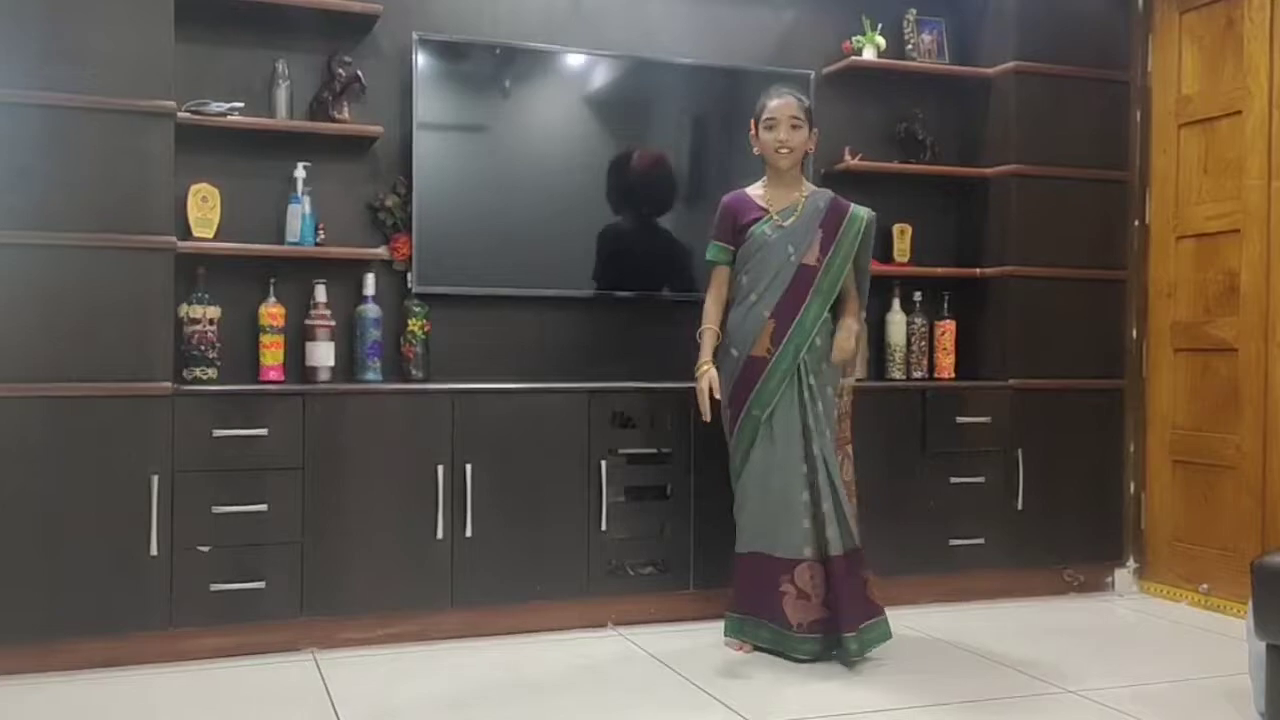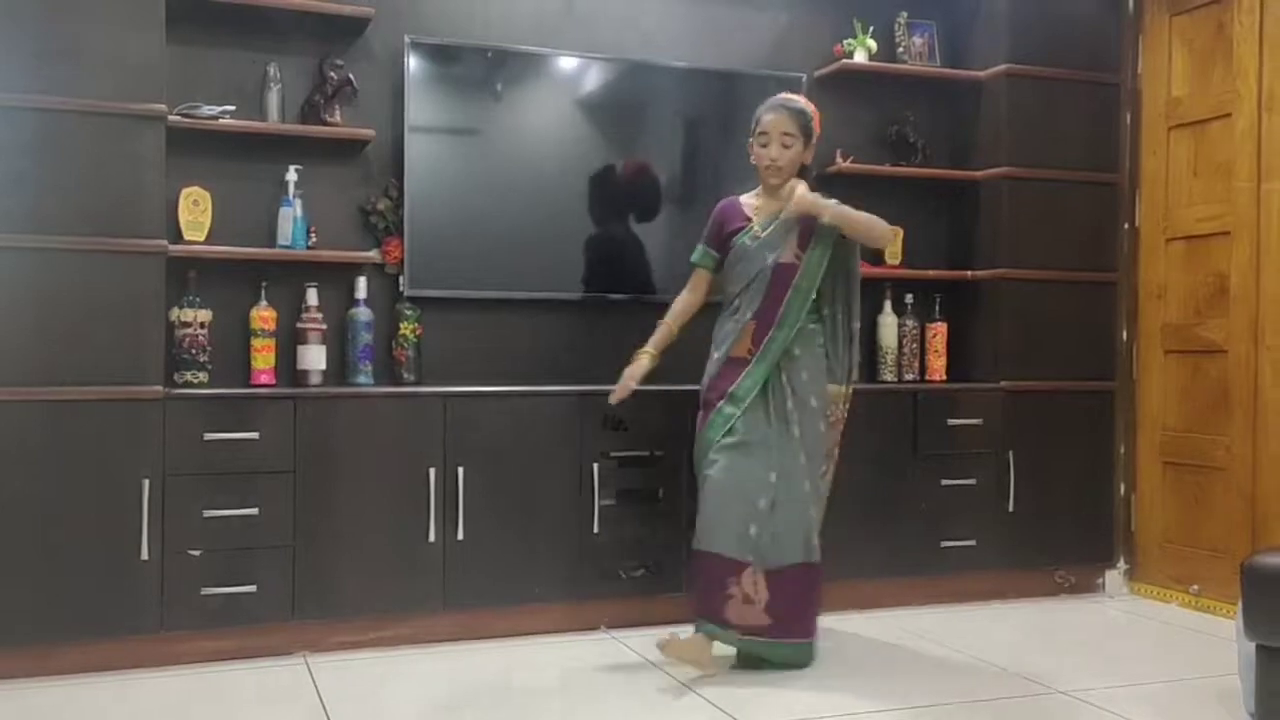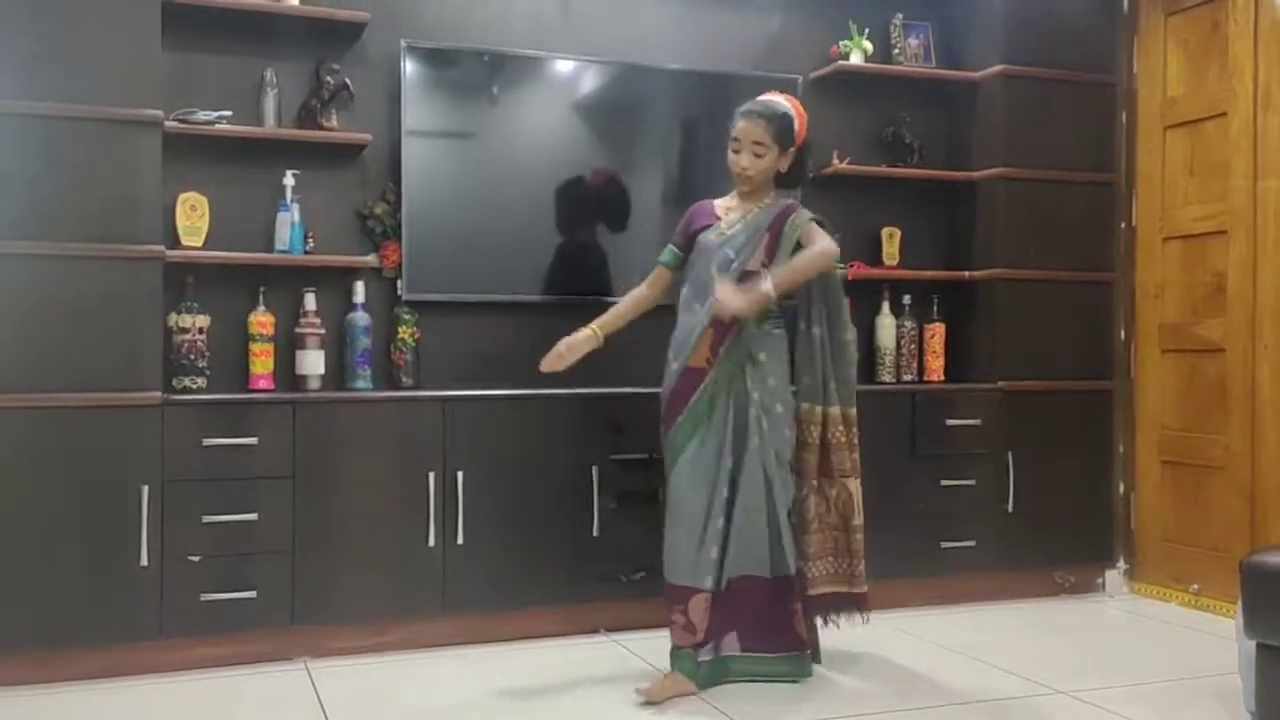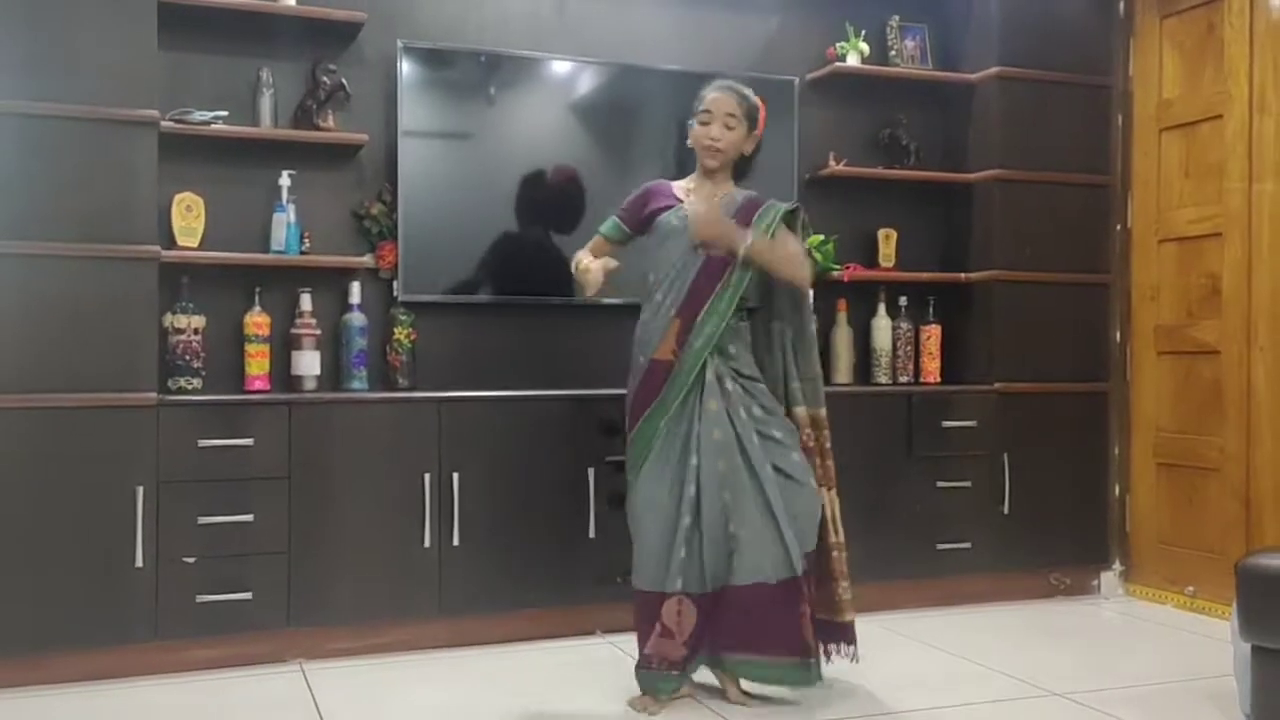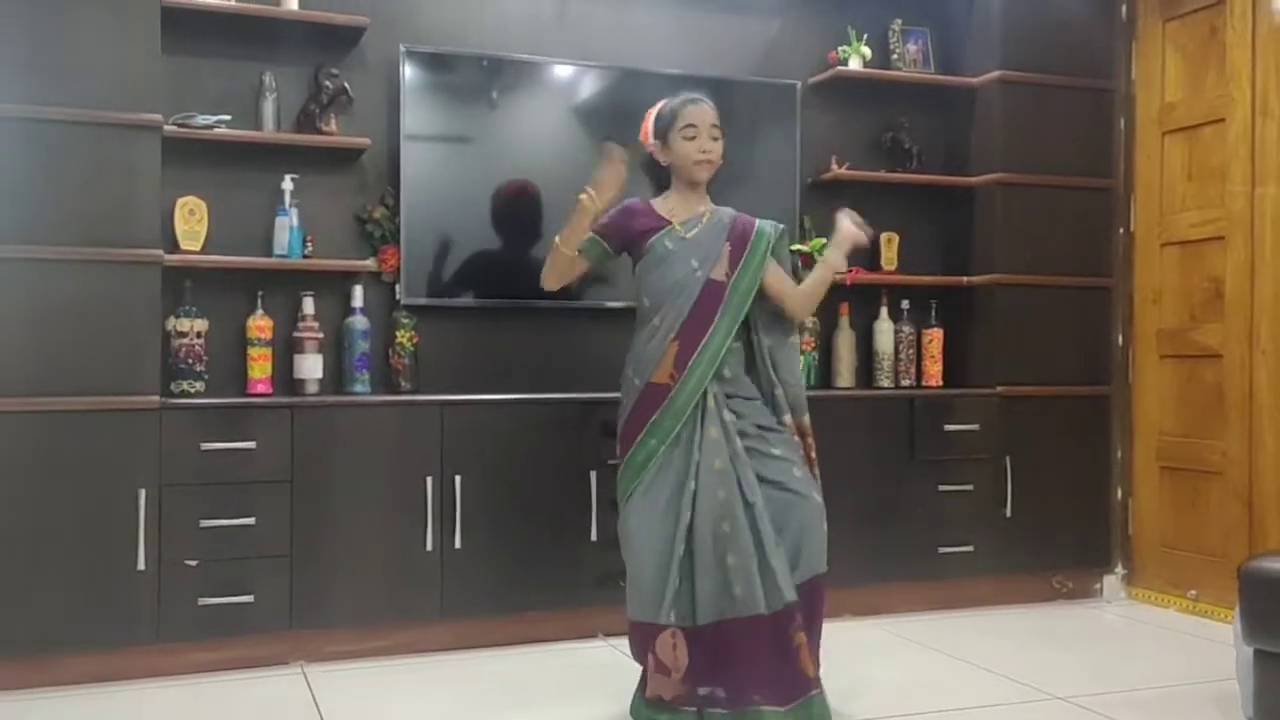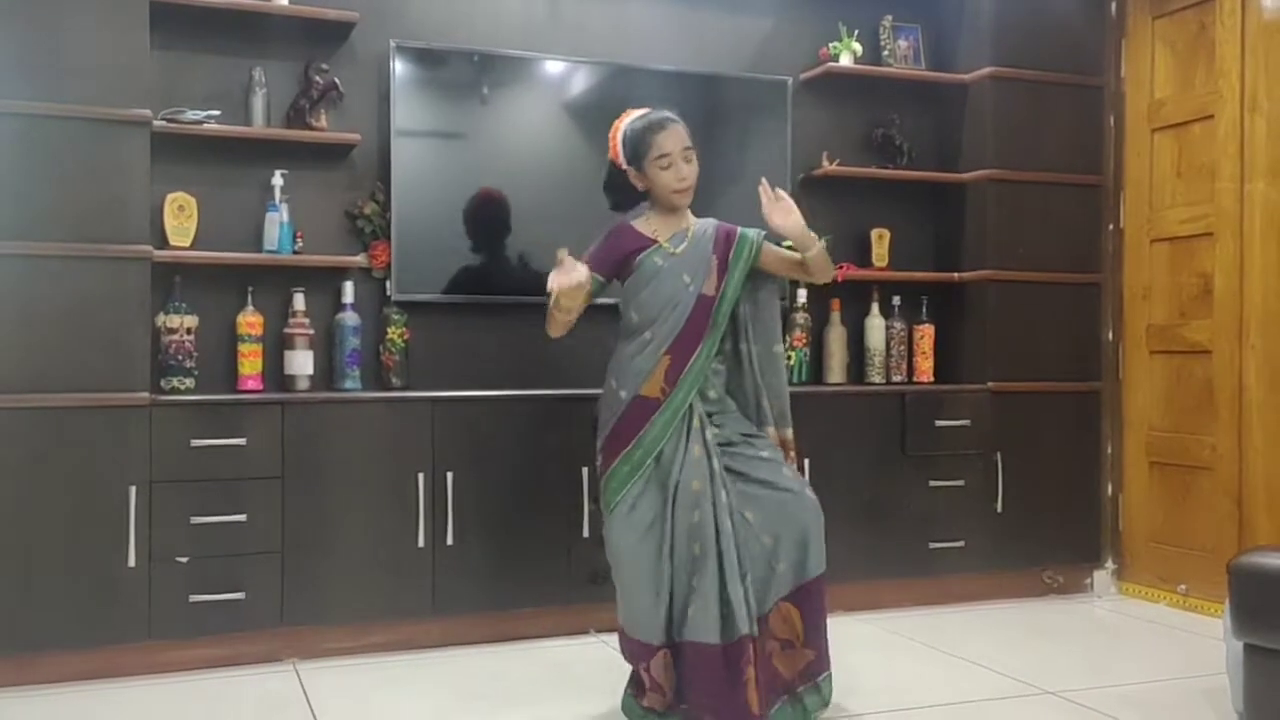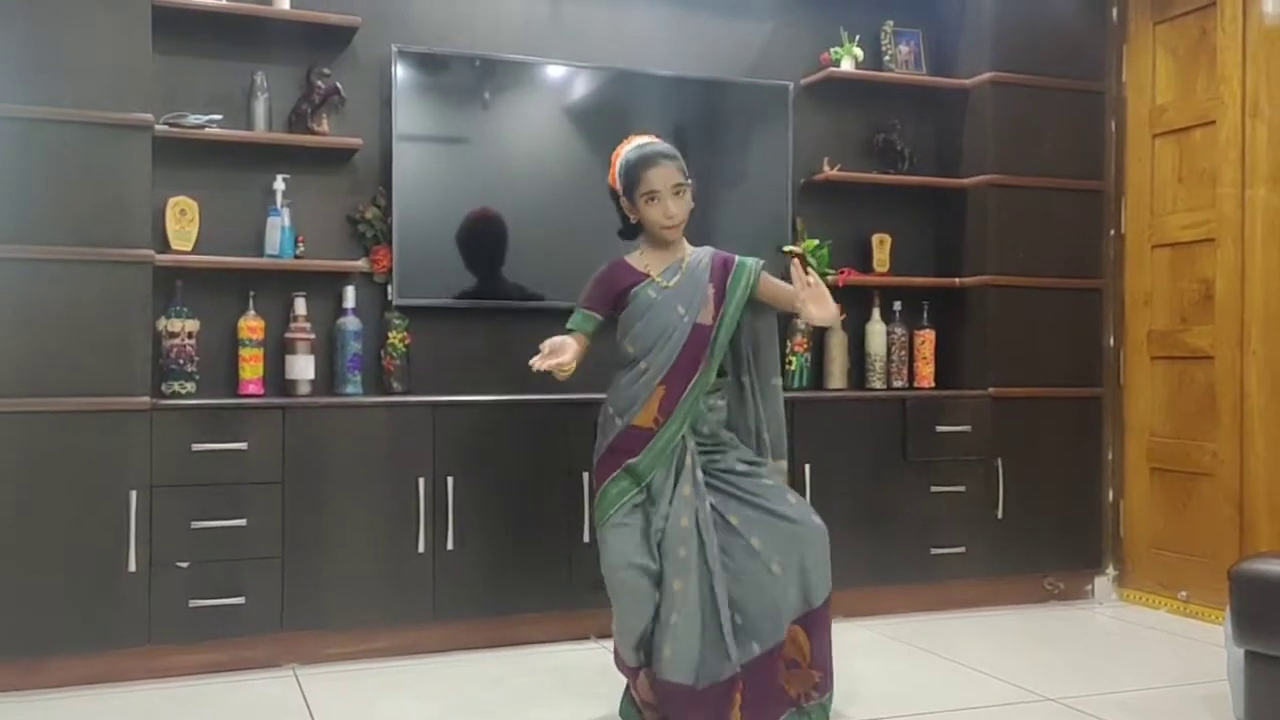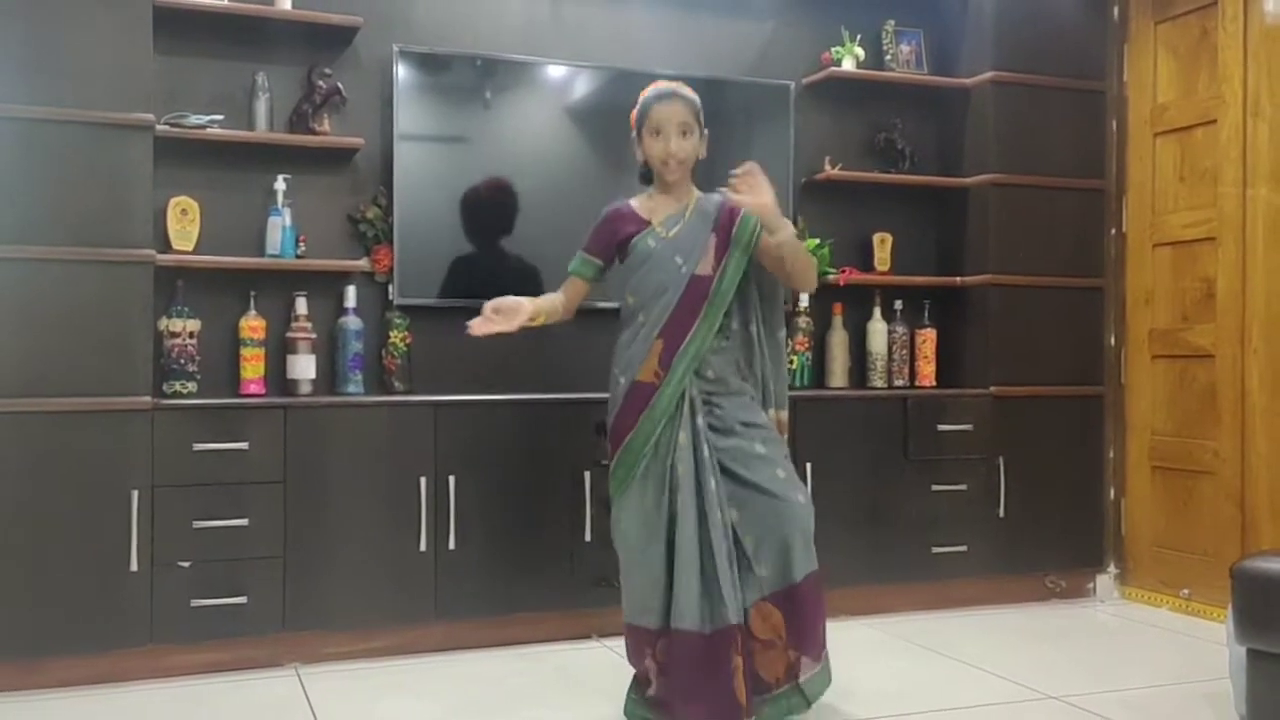
dt=0.3s
person 1, frame 1
left shoulder: (836, 213)
right shoulder: (735, 207)
left elbow: (850, 289)
right elbow: (718, 291)
left wrist: (849, 323)
right wrist: (706, 358)
left hip: (807, 364)
right hip: (751, 365)
left knee: (808, 485)
right knee: (763, 485)
left ankle: (808, 618)
right ankle: (762, 617)
person 1, frame 2
left shoulder: (822, 212)
right shoulder: (729, 214)
left elbow: (882, 237)
right elbow: (694, 291)
left wrist: (815, 208)
right wrist: (649, 353)
left hip: (797, 371)
right hip: (737, 369)
left knee: (786, 492)
right knee: (730, 486)
left ankle: (772, 629)
right ankle: (718, 624)
person 1, frame 3
left shoulder: (791, 220)
right shoulder: (701, 216)
left elbow: (827, 253)
right elbow: (653, 287)
left wrist: (757, 295)
right wrist: (591, 335)
left hip: (758, 381)
right hip: (696, 382)
left knee: (760, 502)
right knee: (696, 504)
left ankle: (763, 644)
right ankle: (693, 659)
person 1, frame 4
left shoulder: (759, 212)
right shoulder: (654, 198)
left elbow: (800, 273)
right elbow: (583, 255)
left wrist: (729, 234)
right wrist: (596, 267)
left hip: (734, 377)
right hip: (665, 379)
left knee: (772, 498)
right knee: (667, 510)
left ankle: (734, 657)
person 1, frame 5
left shoulder: (744, 232)
right shoulder: (636, 216)
left elbow: (795, 306)
right elbow: (553, 277)
left wrist: (838, 249)
right wrist: (589, 209)
left hip: (733, 399)
right hip: (661, 403)
left knee: (792, 509)
right knee: (663, 536)
person 1, frame 6
left shoulder: (726, 241)
right shoulder: (622, 241)
left elbow: (815, 269)
right elbow: (558, 322)
left wrist: (797, 234)
right wrist: (567, 291)
left hip: (713, 415)
right hip: (642, 423)
left knee: (790, 512)
right knee: (649, 553)
person 1, frame 7
left shoulder: (725, 270)
right shoulder: (618, 277)
left elbow: (807, 300)
right elbow: (571, 345)
left wrist: (821, 309)
right wrist: (564, 354)
left hip: (714, 446)
right hip: (639, 453)
left knee: (797, 537)
right knee: (641, 575)
person 1, frame 8
left shoulder: (732, 211)
right shoulder: (620, 221)
left elbow: (807, 278)
right elbow: (567, 302)
left wrist: (769, 221)
right wrist: (526, 308)
left hip: (726, 395)
right hip: (651, 401)
left knee: (778, 508)
right knee: (661, 533)
